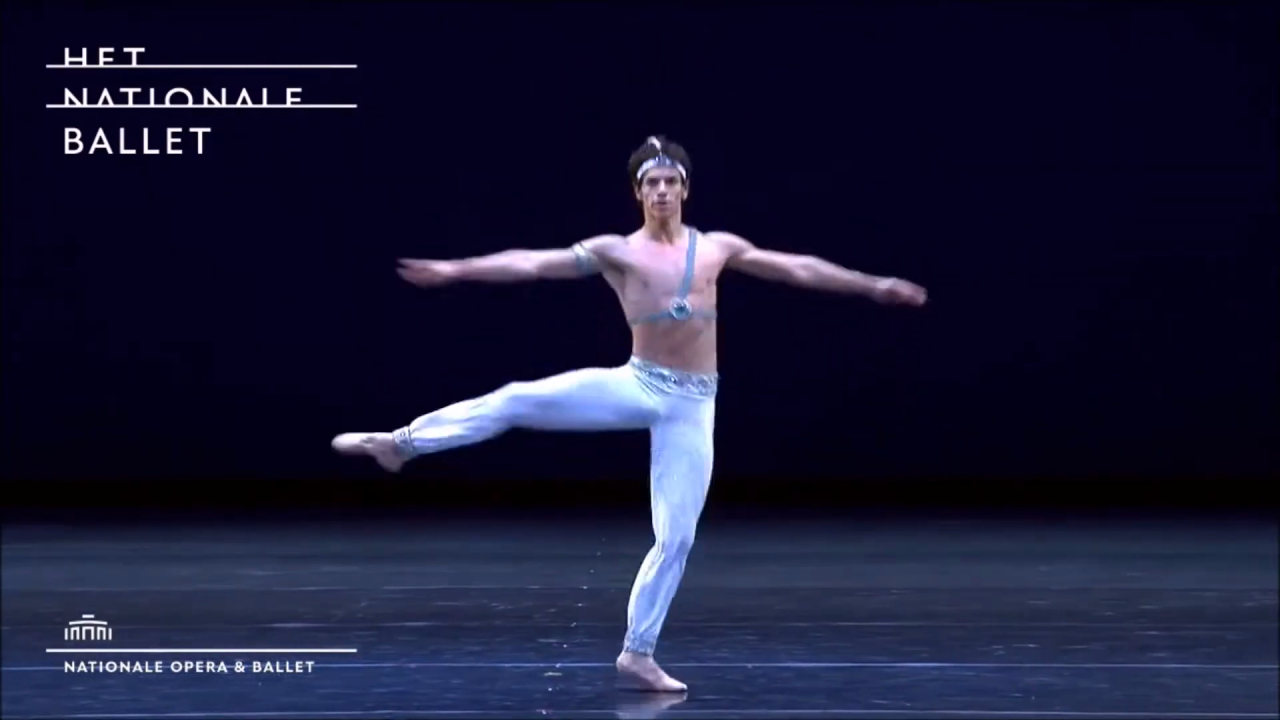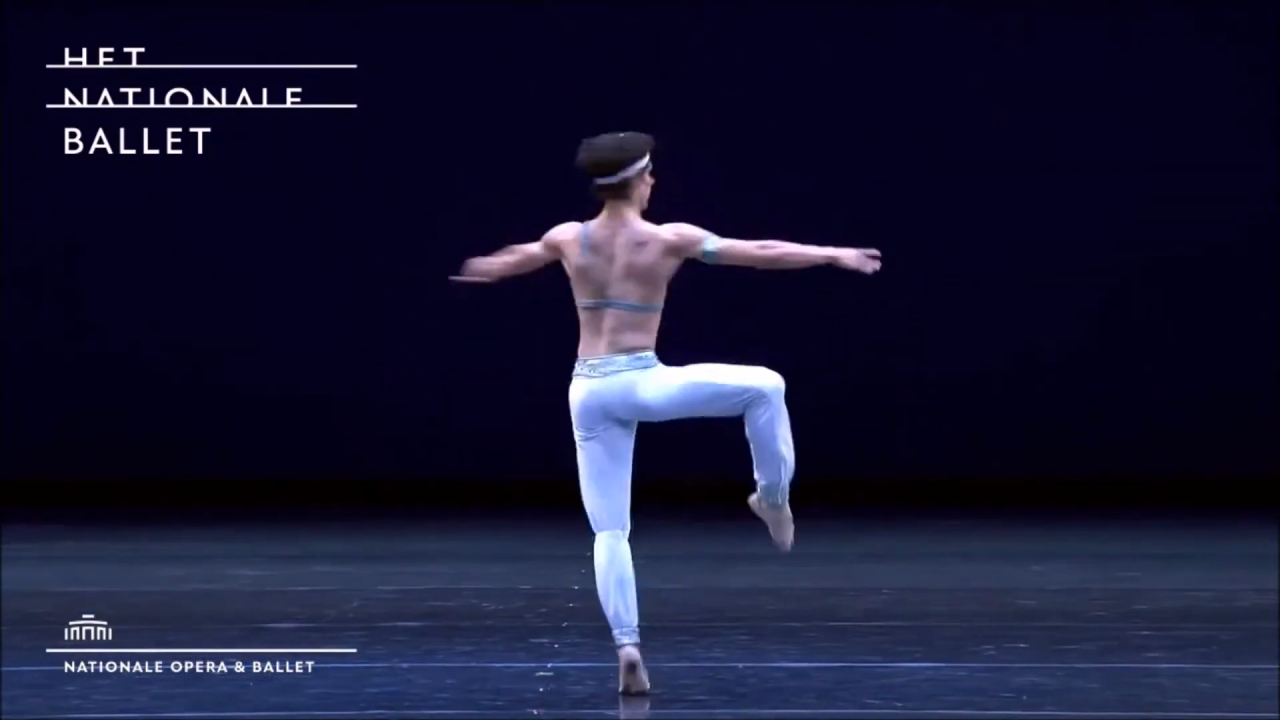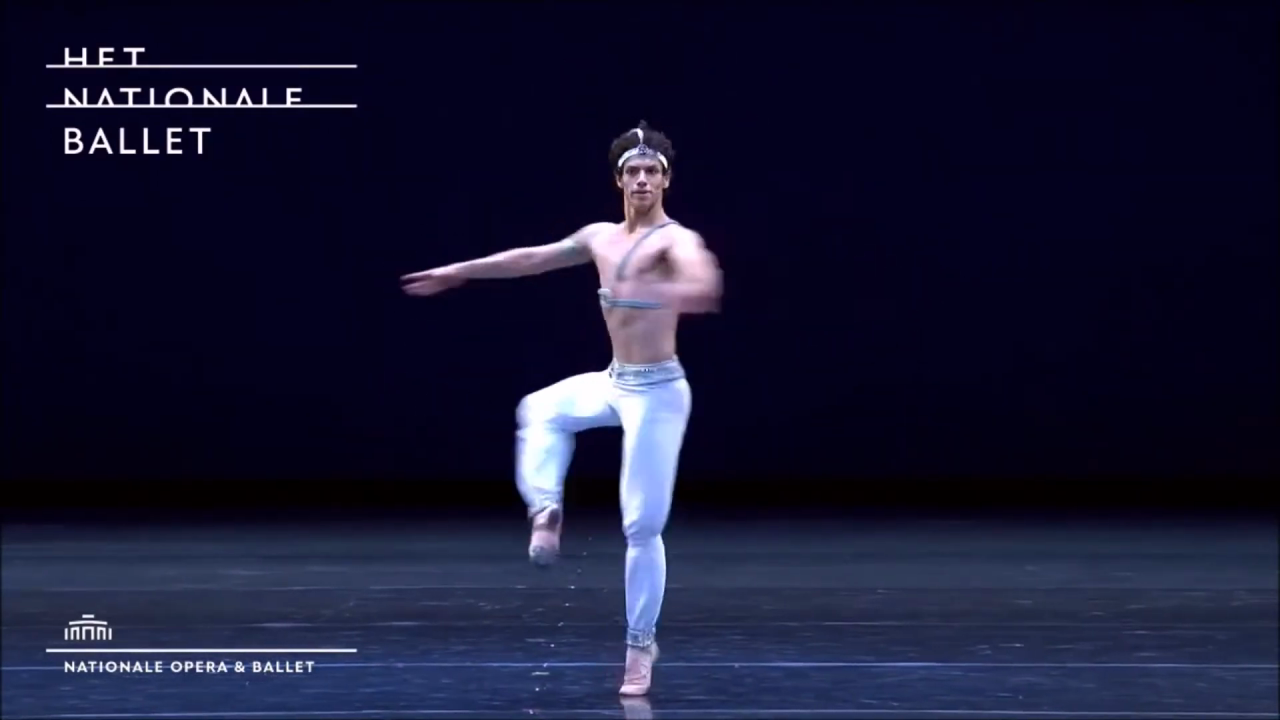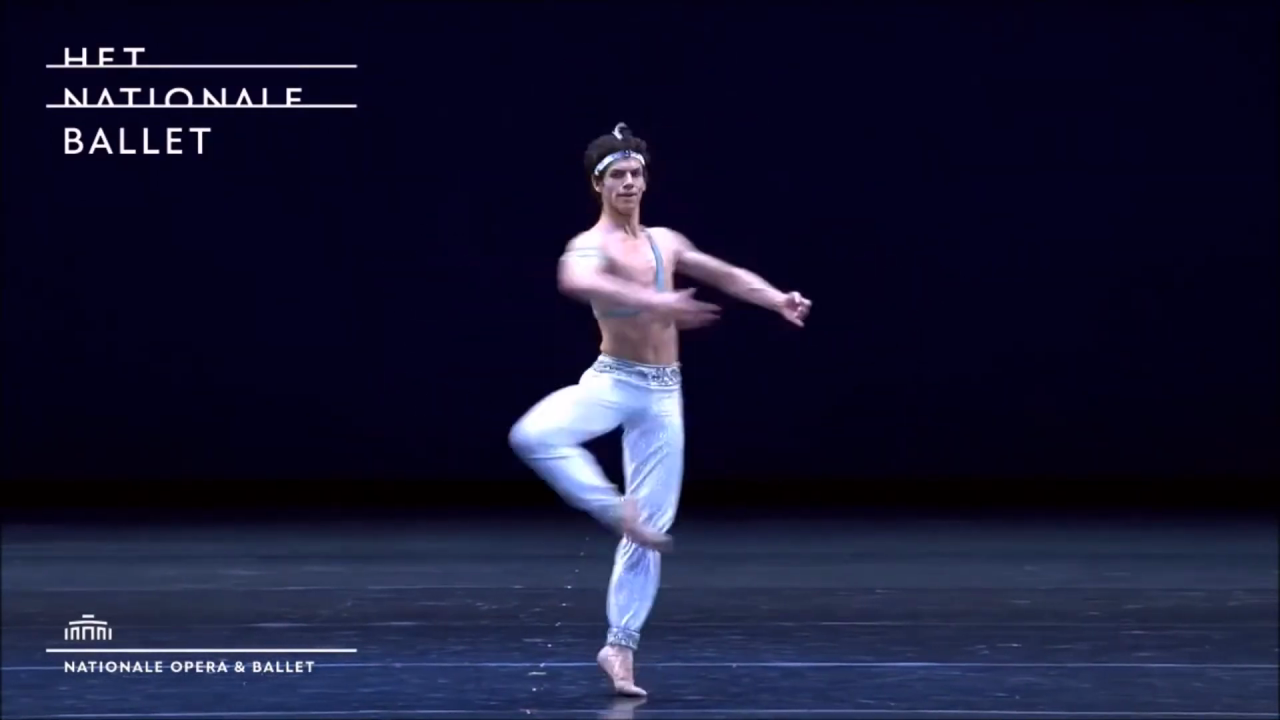
dt=0.3s
person 1, frame 1
left shoulder: (718, 247)
right shoulder: (615, 249)
left elbow: (797, 269)
right elbow: (536, 263)
left wrist: (876, 285)
right wrist: (452, 269)
left hip: (691, 407)
right hip: (637, 386)
left knee: (676, 541)
right knee: (520, 399)
left ankle: (638, 654)
right ankle: (398, 442)
person 1, frame 2
left shoulder: (571, 236)
right shoulder: (670, 238)
left elbow: (517, 260)
right elbow: (758, 253)
left wrist: (491, 266)
right wrist: (835, 254)
left hip: (594, 388)
right hip: (641, 381)
left knee: (611, 528)
right knee: (765, 386)
left ankle: (626, 645)
right ankle: (773, 496)
person 1, frame 3
left shoulder: (678, 239)
right shoulder: (602, 237)
left elbow: (699, 271)
right elbow: (531, 260)
left wrist: (690, 289)
right wrist: (455, 272)
left hip: (659, 392)
right hip: (618, 384)
left knee: (643, 527)
left ankle: (640, 647)
right ankle: (545, 510)
person 1, frame 4
left shoulder: (663, 240)
right shoulder: (587, 245)
left elbow: (725, 273)
right elbow: (580, 283)
left wrist: (778, 297)
right wrist: (658, 301)
left hip: (659, 394)
right hip: (609, 383)
left knee: (651, 533)
right knee: (535, 437)
left ankle: (620, 646)
right ankle: (626, 512)
